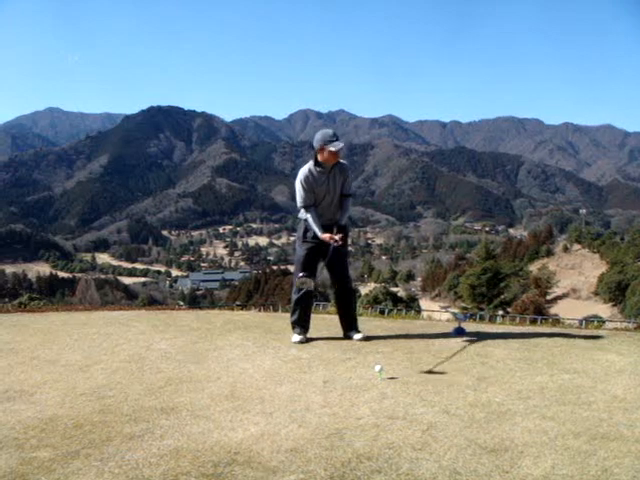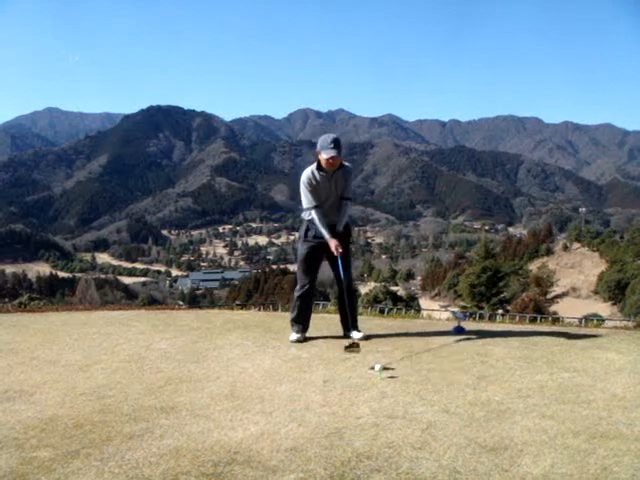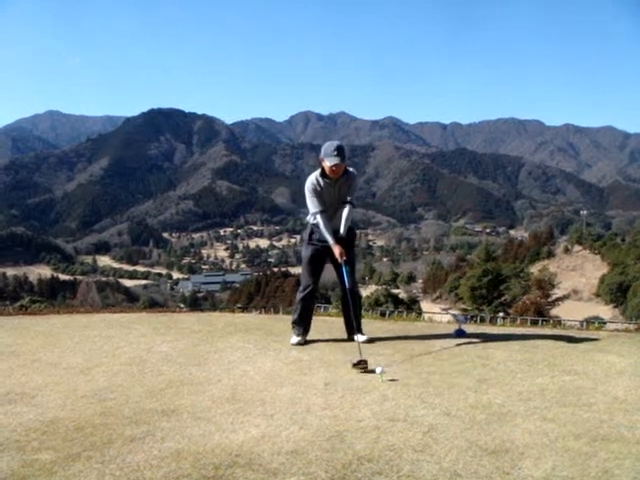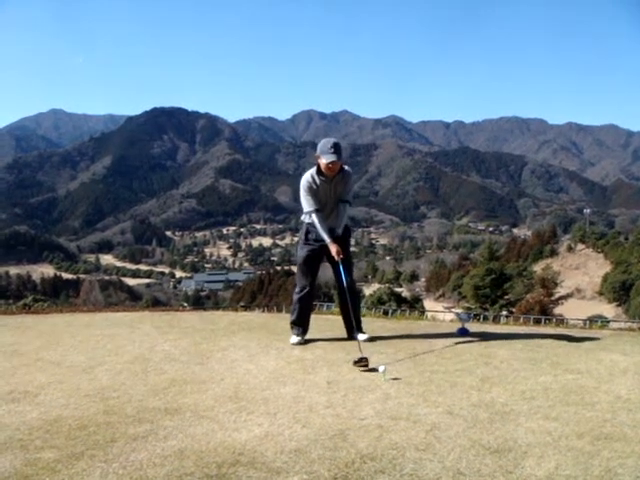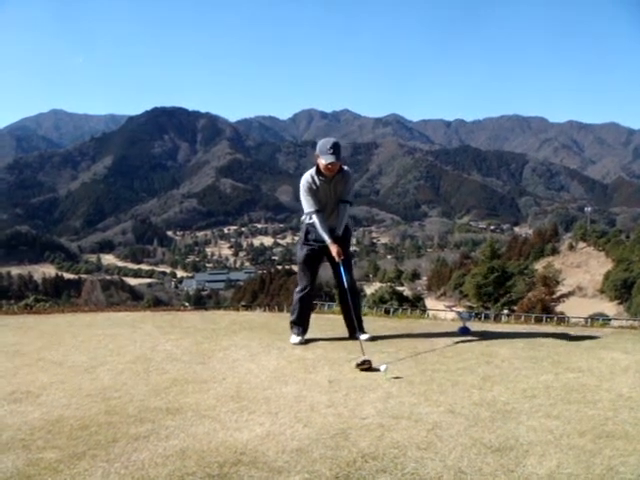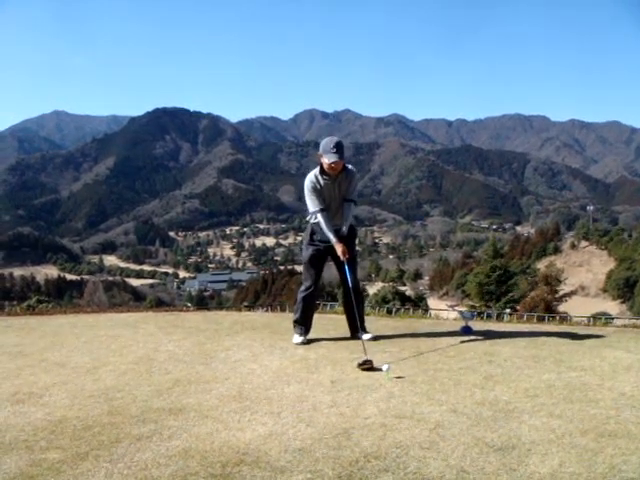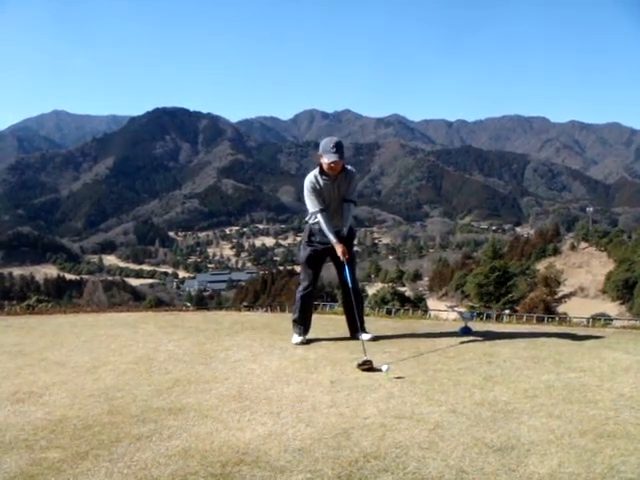
dt=0.5s
person 1, frame 1
left shoulder: (343, 169)
right shoulder: (305, 174)
left elbow: (346, 198)
right elbow: (306, 208)
left wrist: (340, 225)
right wrist: (321, 233)
left hip: (336, 228)
right hip: (311, 231)
left knee: (343, 281)
right knee: (303, 281)
left ankle: (350, 327)
right ankle: (299, 329)
person 1, frame 2
left shoulder: (347, 171)
right shoulder: (308, 176)
left elbow: (345, 202)
right elbow: (313, 210)
left wrist: (338, 230)
right wrist: (328, 238)
left hip: (339, 230)
right hip: (313, 231)
left knee: (345, 280)
right knee: (305, 281)
left ankle: (350, 326)
right ankle: (298, 327)
person 1, frame 3
left shoulder: (351, 176)
right shoulder: (312, 182)
left elbow: (347, 207)
right elbow: (319, 215)
left wrist: (341, 236)
right wrist: (333, 244)
left hip: (342, 234)
right hip: (317, 234)
left knee: (350, 284)
right knee: (308, 283)
left ankle: (354, 329)
right ankle: (299, 330)
person 1, frame 4
left shoulder: (347, 175)
right shoulder: (308, 180)
left elbow: (343, 205)
right elbow: (314, 214)
left wrist: (337, 235)
right wrist: (329, 242)
left hip: (339, 232)
right hip: (313, 233)
left knee: (347, 282)
right knee: (305, 284)
left ankle: (354, 329)
right ankle: (298, 330)
person 1, frame 5
left shoulder: (347, 175)
right shoulder: (307, 180)
left elbow: (344, 206)
right elbow: (315, 215)
left wrist: (337, 235)
right wrist: (330, 243)
left hip: (339, 232)
right hip: (313, 234)
left knee: (348, 282)
right knee: (305, 284)
left ankle: (356, 328)
right ankle: (298, 329)
person 1, frame 6
left shoulder: (351, 174)
right shoulder: (312, 180)
left elbow: (348, 204)
right elbow: (320, 214)
left wrist: (342, 235)
right wrist: (335, 242)
left hip: (344, 232)
right hip: (318, 234)
left knee: (351, 282)
right knee: (310, 283)
left ankle: (358, 328)
right ankle: (300, 329)
person 1, frame 7
left shoulder: (350, 175)
right shoulder: (311, 181)
left elbow: (348, 206)
right elbow: (320, 214)
left wrist: (343, 235)
right wrist: (335, 242)
left hip: (342, 233)
right hip: (317, 234)
left knee: (350, 282)
right knee: (307, 283)
left ankle: (357, 328)
right ankle: (299, 330)
